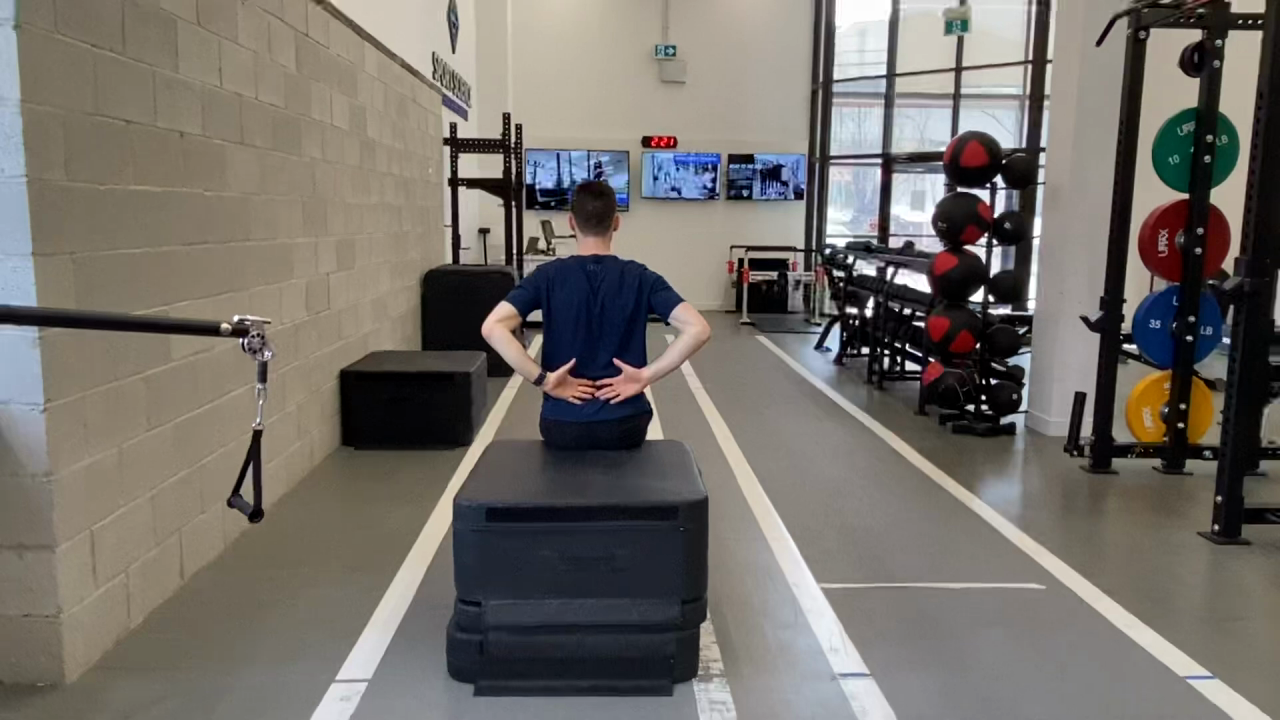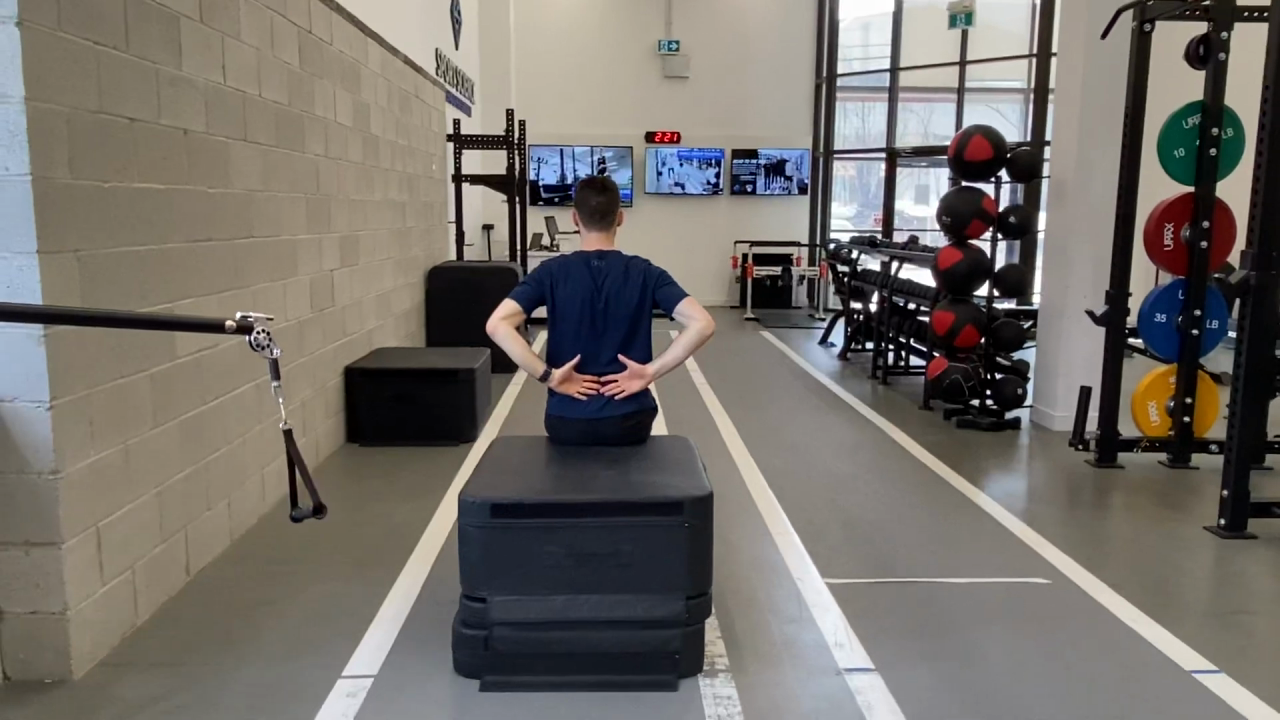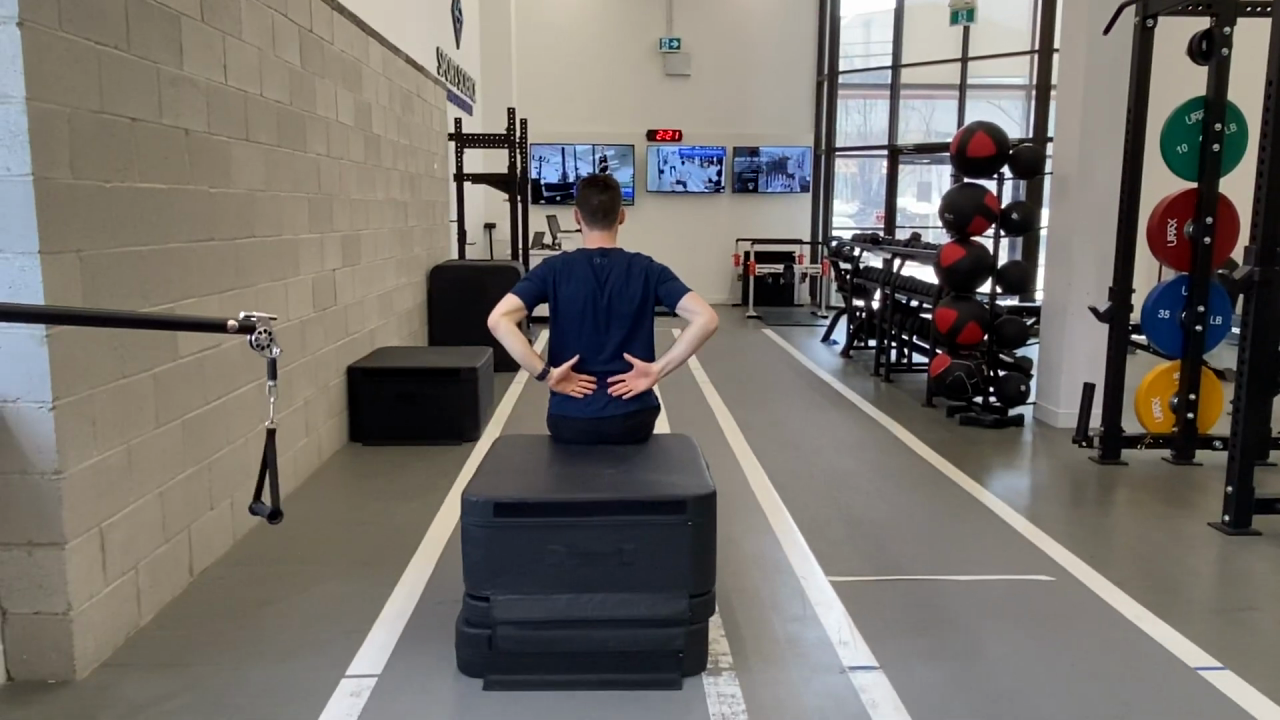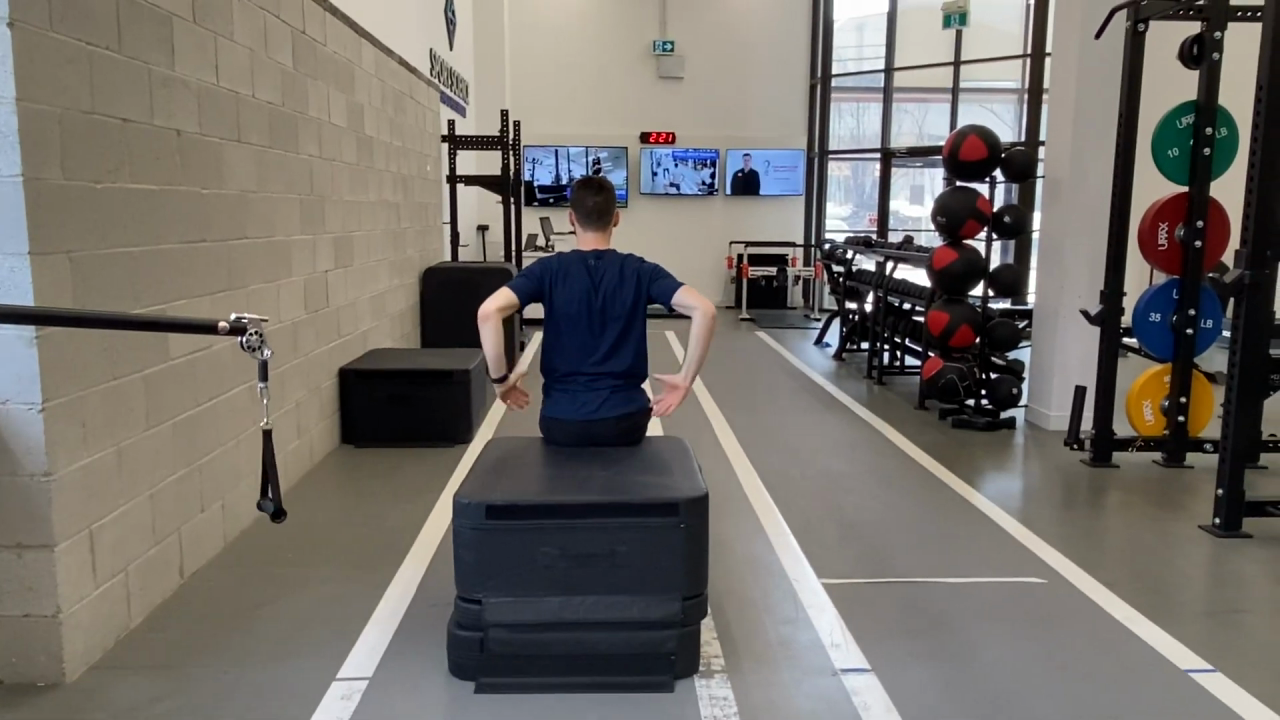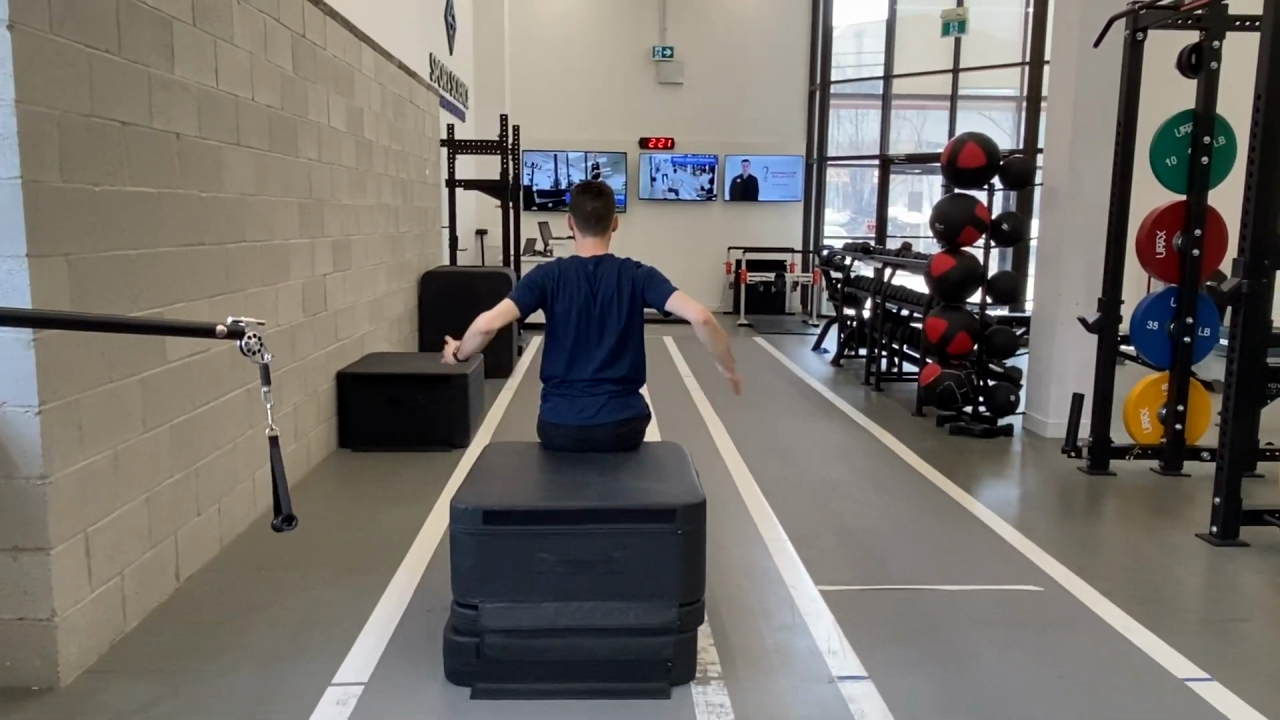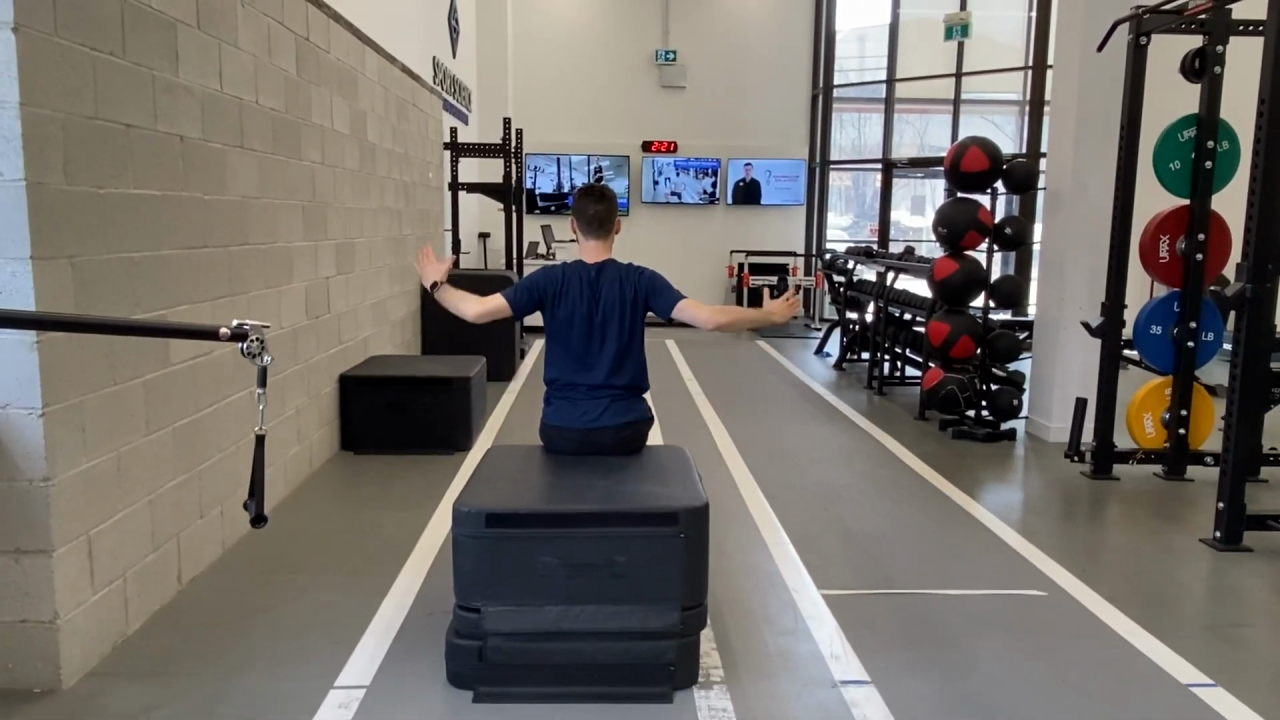
dt=0.5s
person 1, frame 1
left shoulder: (547, 277)
right shoulder: (641, 279)
left elbow: (493, 328)
right elbow: (697, 329)
left wrist: (542, 378)
right wrist: (646, 375)
left hip: (561, 424)
right hip: (624, 424)
person 1, frame 2
left shoulder: (551, 273)
right shoulder: (645, 274)
left elbow: (497, 325)
right elbow: (702, 324)
left wrist: (548, 375)
right wrist: (650, 371)
left hip: (566, 421)
right hip: (630, 421)
person 1, frame 3
left shoulder: (553, 270)
right shoulder: (648, 271)
left elbow: (499, 320)
right elbow: (706, 318)
left wrist: (546, 373)
right wrist: (657, 370)
left hip: (568, 419)
right hip: (632, 418)
person 1, frame 4
left shoulder: (547, 271)
right shoulder: (641, 272)
left elbow: (489, 312)
right elbow: (704, 310)
left wrist: (500, 378)
right wrist: (685, 378)
left hip: (561, 420)
right hip: (625, 419)
person 1, frame 5
left shoulder: (547, 276)
right shoulder: (638, 276)
left elbow: (488, 325)
right elbow: (700, 317)
left wrist: (459, 354)
right wrist: (729, 367)
left hip: (558, 425)
right hip: (622, 424)
person 1, frame 6
left shoulder: (549, 280)
right shoulder: (640, 281)
left elbow: (476, 311)
right elbow: (711, 319)
left wrist: (437, 284)
right wrist: (768, 315)
left hip: (561, 429)
right hip: (625, 428)
